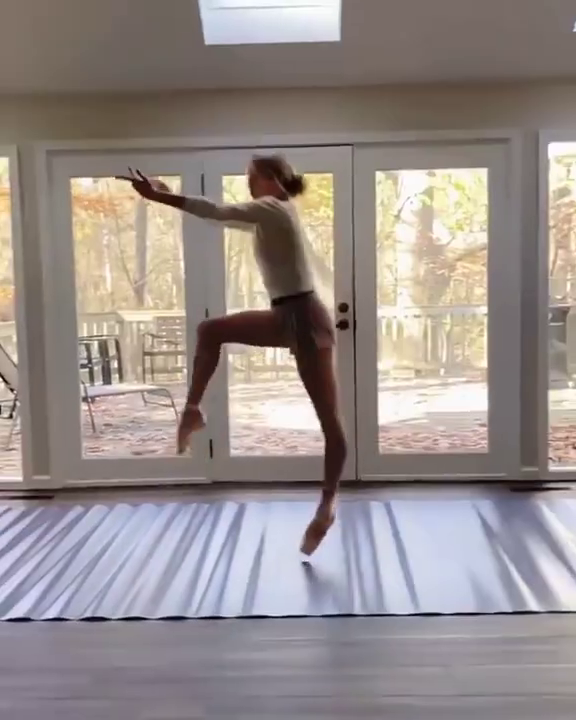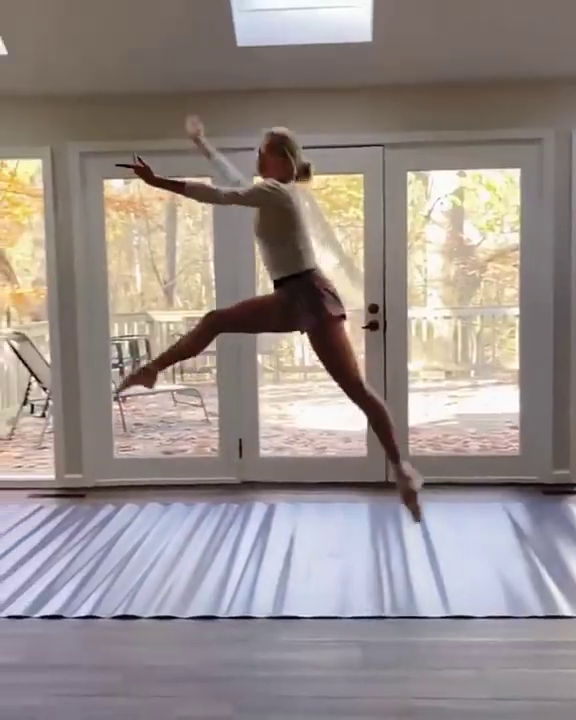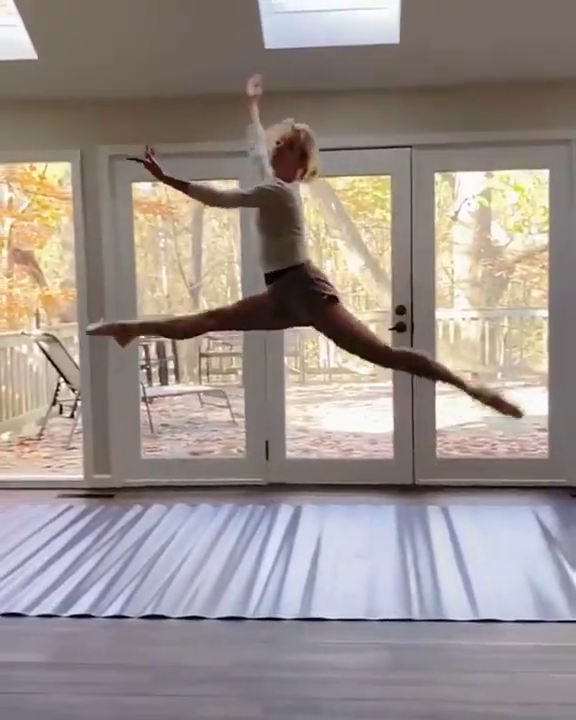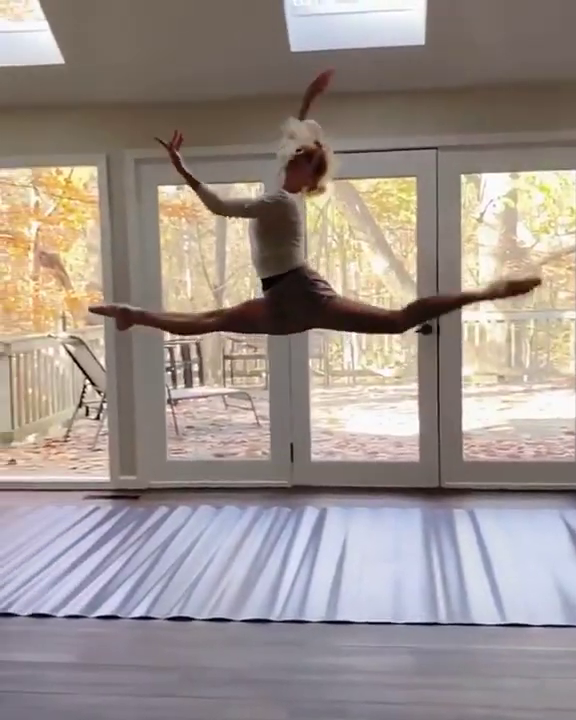
dt=0.5s
person 1, frame 1
left shoulder: (273, 209)
right shoulder: (270, 215)
left elbow: (217, 211)
right elbow: (221, 215)
left wrist: (159, 196)
right wrist: (168, 194)
left hip: (305, 317)
right hip: (284, 317)
left knee: (328, 417)
right knee: (210, 330)
left ankle: (326, 507)
right ankle: (193, 409)
person 1, frame 2
left shoulder: (275, 193)
right shoulder: (266, 190)
left elbow: (217, 195)
right elbow: (233, 176)
left wrist: (159, 181)
right wrist: (202, 143)
left hip: (311, 297)
right hip: (286, 298)
left knee: (357, 389)
right knee: (215, 321)
left ankle: (401, 469)
right ankle: (150, 370)
person 1, frame 3
left shoulder: (278, 192)
right shoulder: (272, 183)
left elbow: (216, 197)
right elbow: (257, 144)
left wrist: (166, 178)
right wrist: (252, 102)
left hip: (306, 291)
right hip: (283, 296)
left knee: (384, 353)
right knee: (208, 320)
left ankle: (469, 387)
right ankle: (133, 327)
person 1, frame 4
left shoulder: (280, 201)
right shoulder: (284, 197)
left elbow: (219, 206)
right elbow: (292, 131)
left wrist: (182, 169)
right wrist: (310, 96)
left hip: (304, 296)
right hip: (283, 304)
left knee: (400, 320)
right knee: (205, 322)
